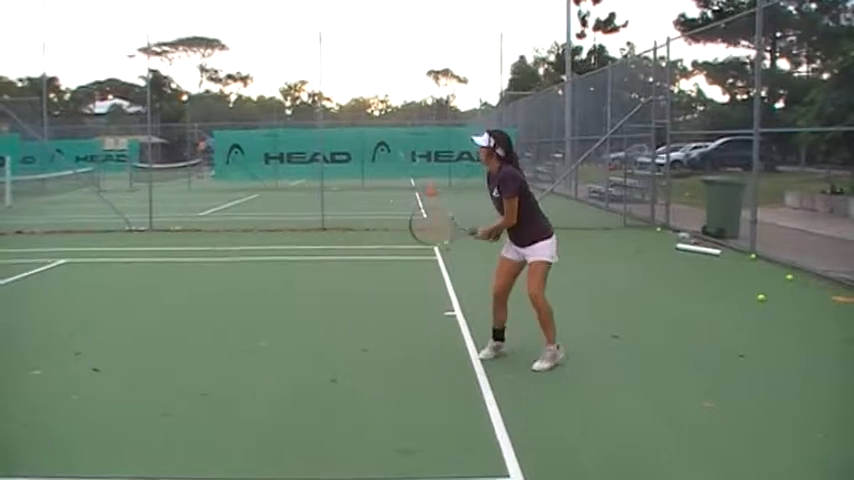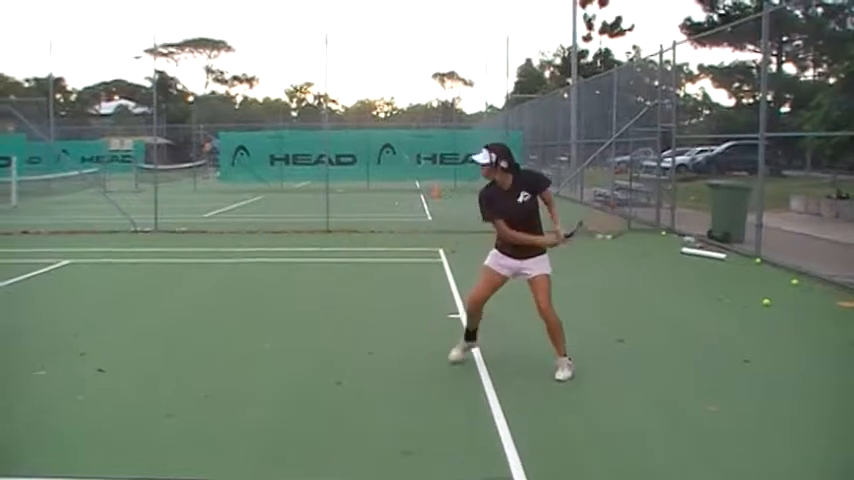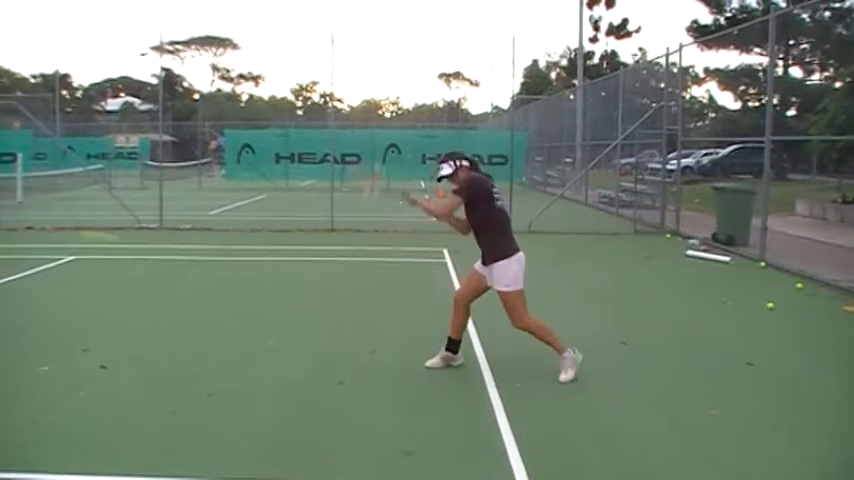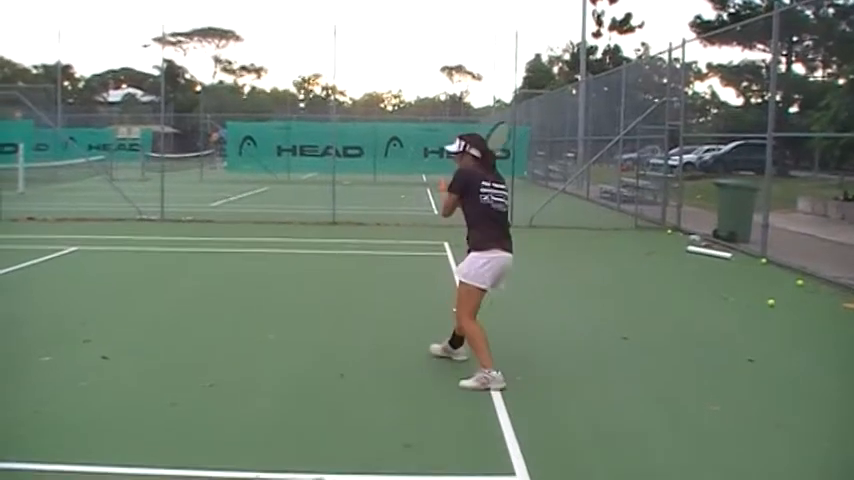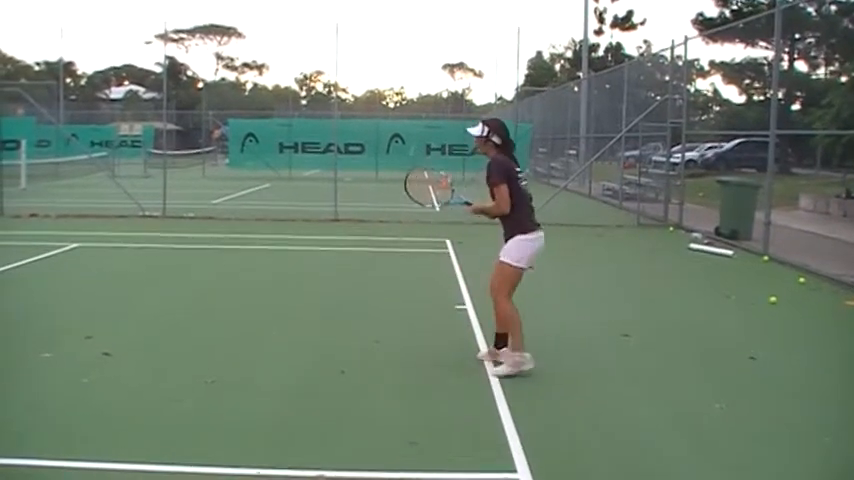
dt=0.4s
person 1, frame 1
left shoulder: (509, 176)
right shoulder: (492, 175)
left elbow: (510, 219)
left wrist: (490, 230)
right wrist: (496, 229)
left hip: (539, 240)
right hip: (516, 242)
left knee: (534, 293)
right knee: (498, 291)
left ankle: (553, 350)
right ankle: (498, 341)
person 1, frame 2
left shoulder: (530, 179)
right shoulder: (487, 196)
left elbow: (551, 203)
right elbow: (506, 233)
left wrist: (557, 226)
right wrist: (541, 239)
left hip: (535, 257)
right hip: (504, 254)
left knee: (545, 309)
right knee: (474, 301)
left ankle: (563, 360)
right ankle: (468, 341)
person 1, frame 3
left shoulder: (476, 183)
right shoulder: (465, 192)
left elbow: (442, 210)
right elbow: (465, 229)
left wrist: (419, 202)
right wrist: (448, 217)
left hip: (506, 261)
right hip: (489, 260)
left knee: (521, 320)
right knee: (460, 299)
left ankle: (567, 355)
right ankle: (451, 353)
person 1, frame 4
left shoulder: (464, 175)
right shoulder: (499, 180)
left elbow: (446, 211)
right wrist: (465, 199)
left hip: (485, 255)
right hip: (503, 254)
left knee: (466, 317)
right knee: (464, 300)
left ankle: (489, 374)
right ankle: (454, 346)
person 1, frame 5
left shoulder: (496, 164)
right shoulder: (509, 162)
left elbow: (503, 208)
left wrist: (480, 209)
right wrist: (486, 209)
left hip: (523, 237)
right hip: (527, 234)
left knee: (501, 296)
right knee: (497, 290)
left ankle: (519, 355)
right ankle: (501, 347)
